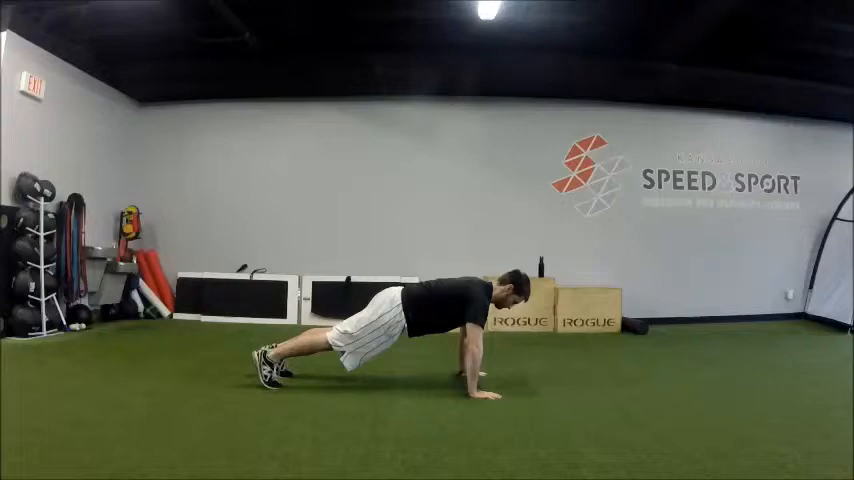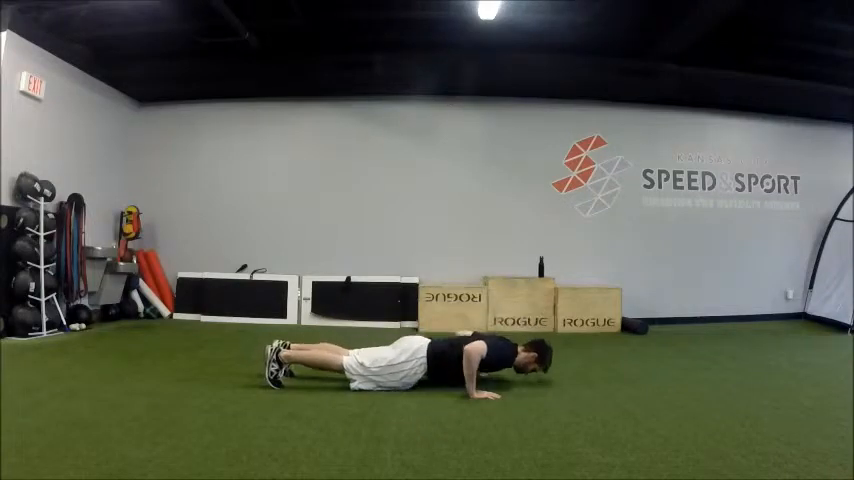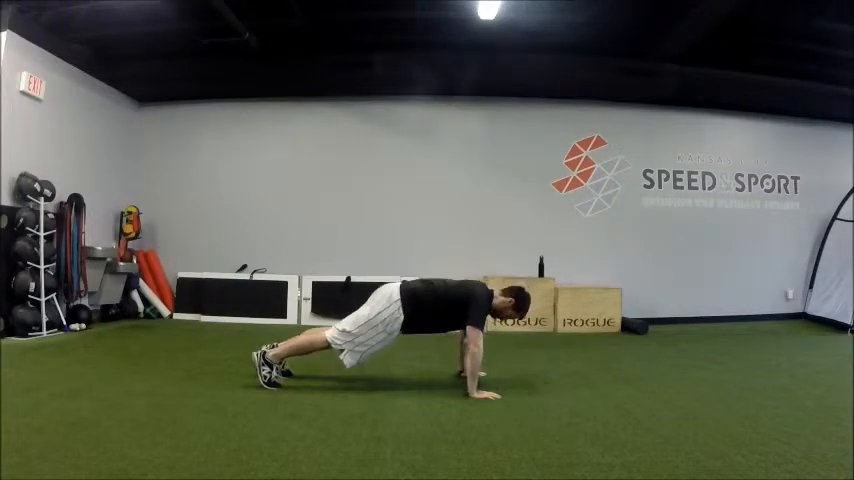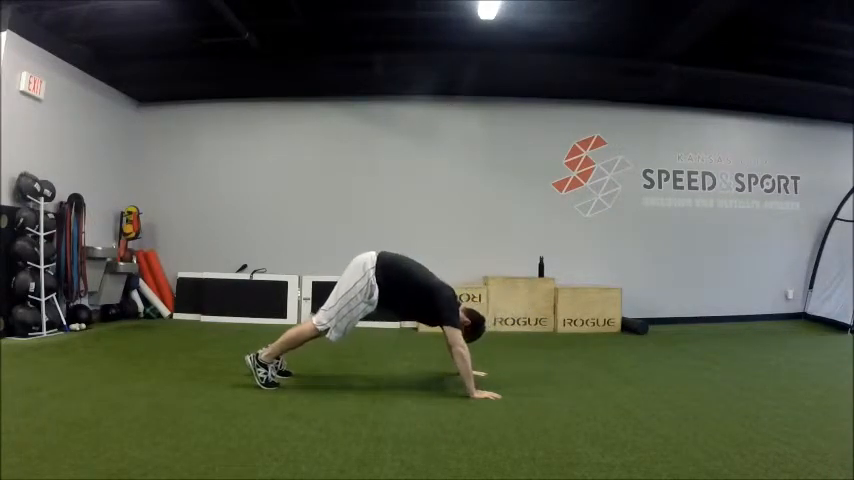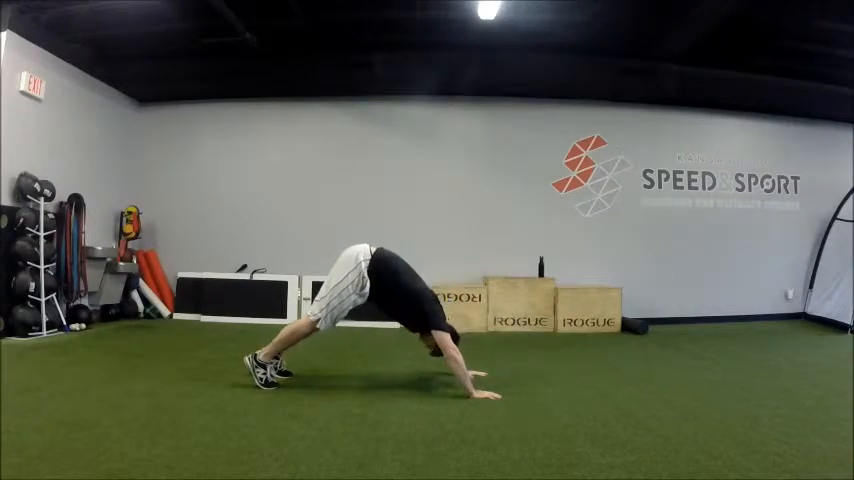
dt=1s
person 1, frame 1
left shoulder: (476, 291)
right shoulder: (480, 297)
left elbow: (465, 335)
right elbow: (475, 345)
left wrist: (463, 369)
right wrist: (474, 390)
left hip: (397, 305)
right hip: (397, 310)
left knee: (336, 336)
right knee: (335, 340)
left ankle: (275, 350)
right ankle: (271, 356)
person 1, frame 2
left shoulder: (500, 343)
right shoulder: (505, 351)
left elbow: (467, 342)
right elbow: (471, 351)
left wrist: (468, 373)
right wrist: (473, 390)
left hip: (419, 348)
right hip: (417, 360)
left knee: (348, 356)
right knee: (348, 365)
left ankle: (287, 348)
right ankle: (282, 356)
person 1, frame 3
left shoulder: (476, 296)
right shoulder: (481, 298)
left elbow: (465, 337)
right elbow: (475, 346)
left wrist: (464, 369)
right wrist: (473, 390)
left hip: (396, 300)
right hip: (395, 306)
left knee: (337, 334)
right knee: (336, 338)
left ankle: (276, 350)
right ankle: (270, 357)
person 1, frame 4
left shoulder: (443, 301)
right shoulder: (446, 302)
left elbow: (453, 346)
right elbow: (459, 347)
left wrist: (465, 370)
right wrist: (473, 391)
left hip: (373, 272)
right hip: (370, 274)
left knee: (324, 323)
right knee: (323, 324)
left ankle: (273, 356)
right ankle: (263, 359)
person 1, frame 5
left shoulder: (425, 310)
right shoulder: (429, 309)
left elbow: (449, 352)
right elbow: (451, 351)
left wrist: (462, 371)
right wrist: (473, 392)
left hip: (364, 263)
right hip: (362, 265)
left knee: (319, 319)
right knee: (317, 318)
left ankle: (272, 357)
right ankle: (261, 359)
